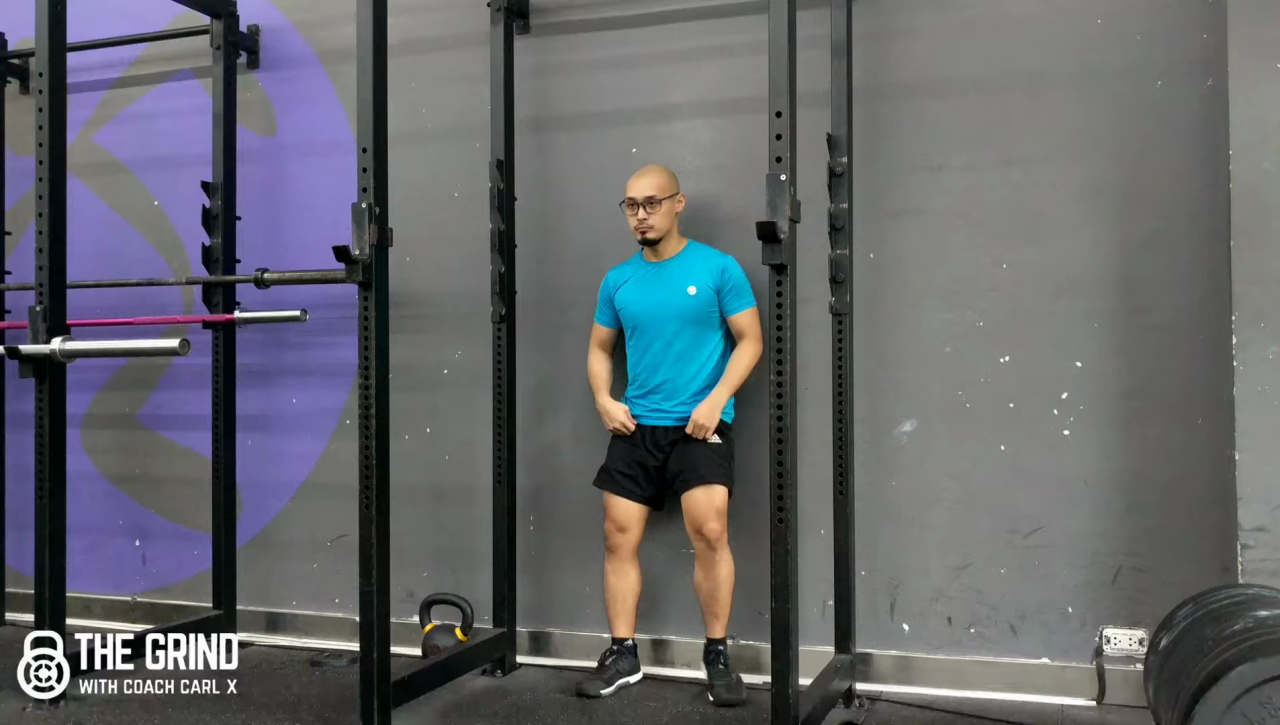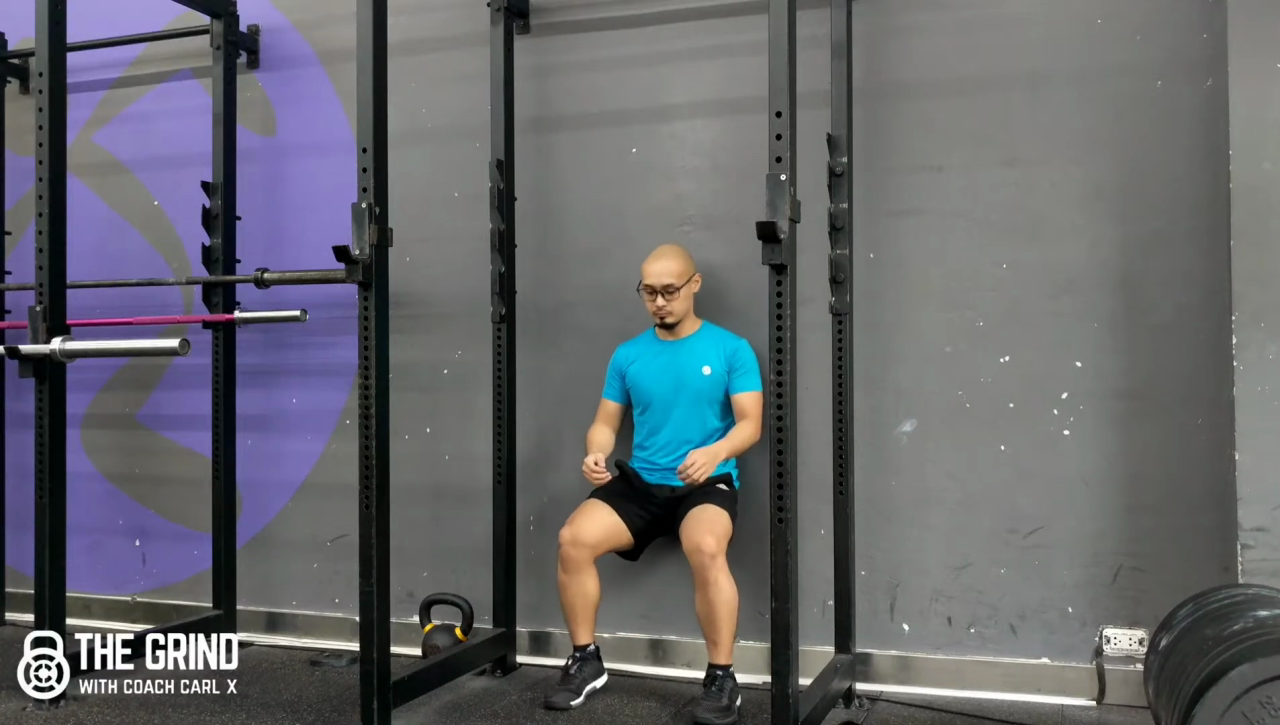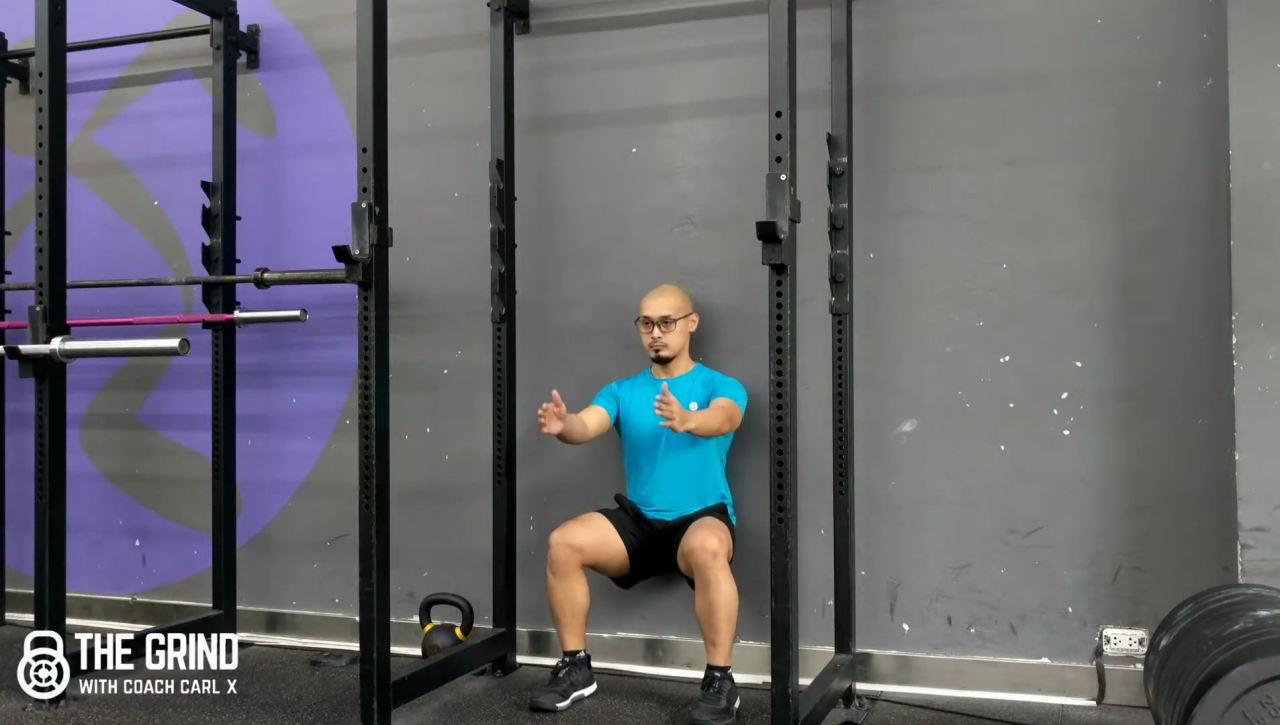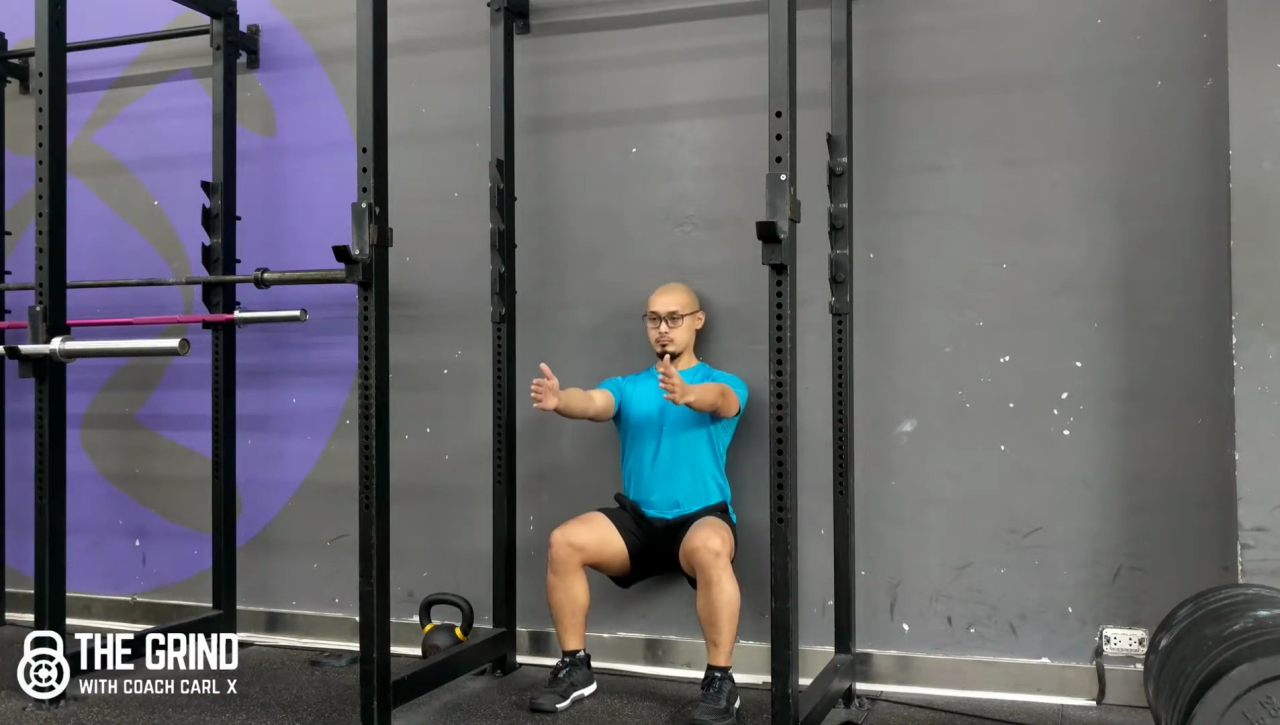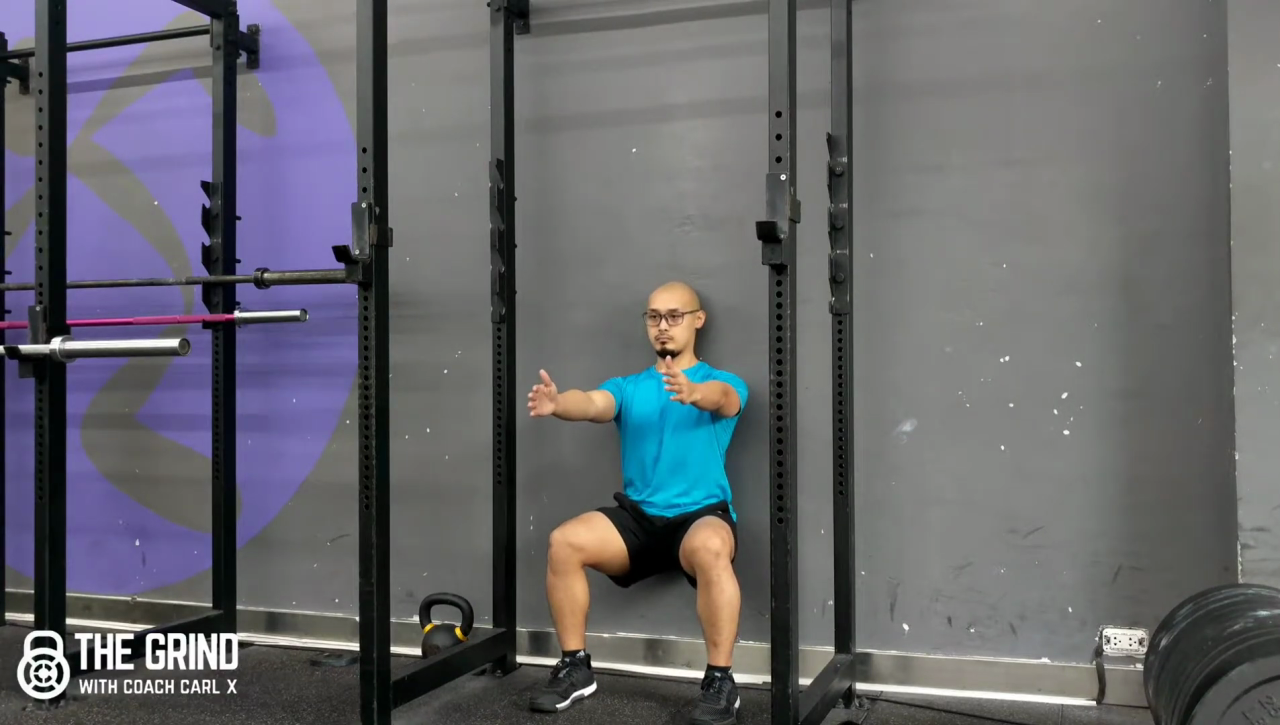
dt=1s
person 1, frame 1
left shoulder: (718, 269)
right shoulder: (618, 280)
left elbow: (750, 341)
right elbow: (599, 348)
left wrist: (717, 400)
right wrist: (603, 399)
left hip: (699, 425)
right hip: (636, 427)
left knee: (708, 533)
right knee: (619, 537)
left ankle: (717, 651)
right ankle: (623, 654)
person 1, frame 2
left shoulder: (730, 349)
right shoulder: (628, 355)
left elbow: (750, 422)
right elbow: (604, 423)
left wrist: (716, 451)
right wrist: (596, 454)
left hip: (705, 485)
right hip: (640, 482)
left knee: (705, 548)
right knee: (573, 538)
left ankle: (721, 678)
right ankle: (585, 661)
person 1, frame 3
left shoulder: (722, 387)
right shoulder: (622, 391)
left elbow: (722, 418)
right elbow: (588, 424)
left wrist: (686, 421)
right wrist: (562, 425)
left hip: (700, 519)
right hip: (638, 520)
left knee: (707, 549)
right knee: (562, 543)
left ankle: (720, 682)
right ankle: (575, 668)
person 1, frame 4
left shoulder: (724, 385)
right shoulder: (627, 387)
left elbow: (715, 397)
right elbow: (593, 402)
left wrist: (686, 393)
right wrist: (558, 399)
left hip: (701, 518)
right hip: (638, 518)
left knee: (709, 549)
right knee: (563, 542)
left ankle: (720, 682)
right ankle: (575, 667)
person 1, frame 5
left shoulder: (724, 384)
right shoulder: (627, 387)
left elbow: (719, 396)
right elbow: (593, 403)
left wrist: (691, 392)
right wrist: (557, 403)
left hip: (701, 515)
right hip: (638, 516)
left knee: (709, 549)
right knee: (563, 542)
left ankle: (720, 682)
right ankle: (575, 668)
